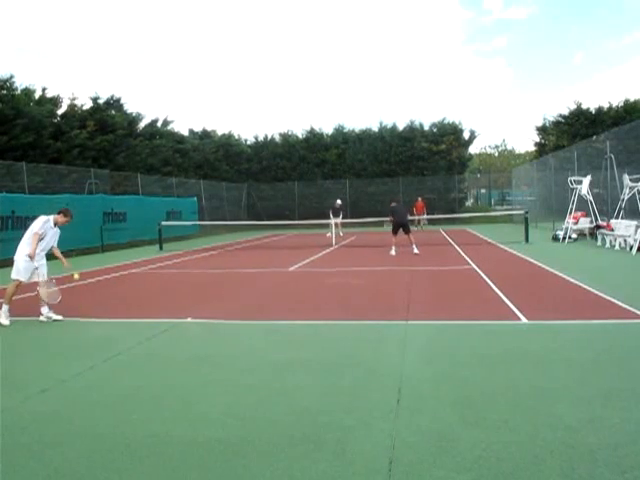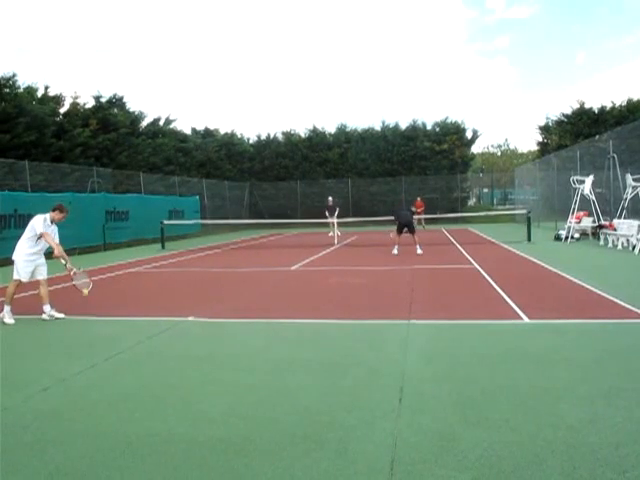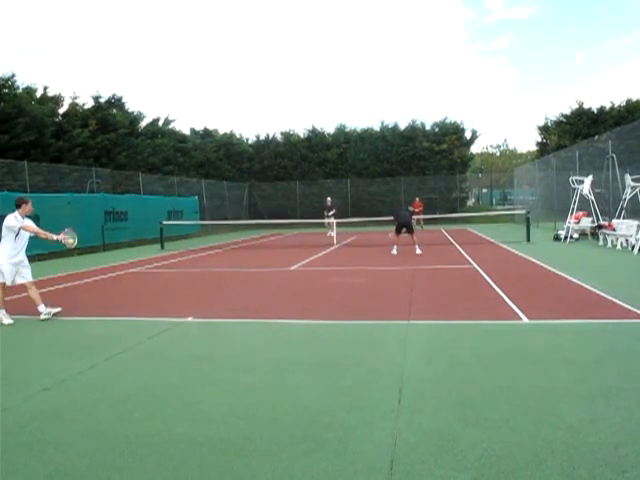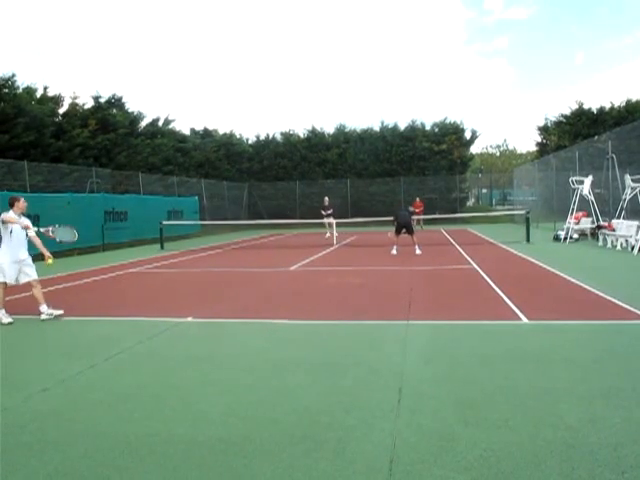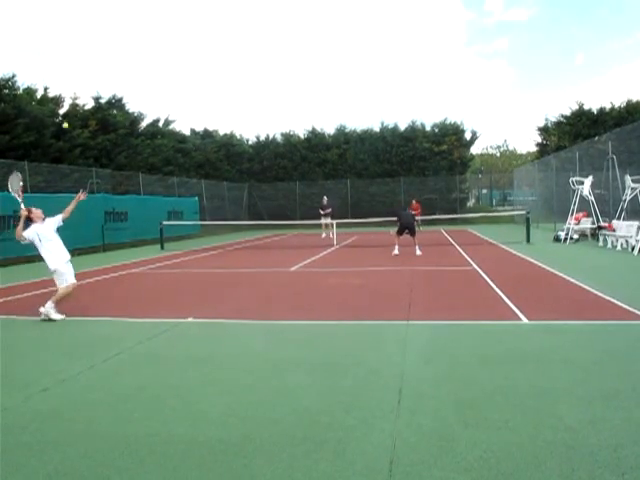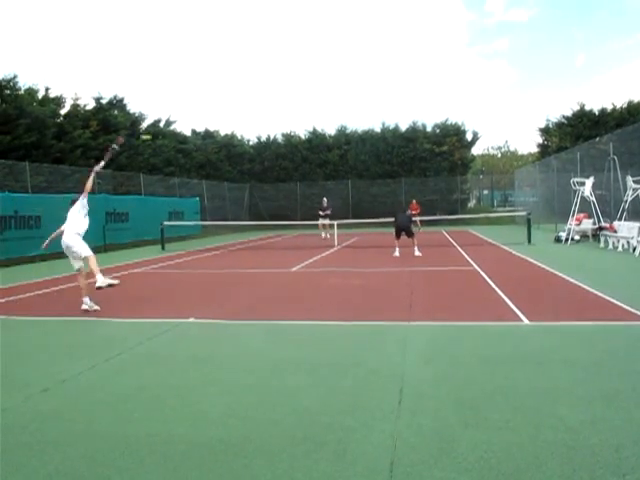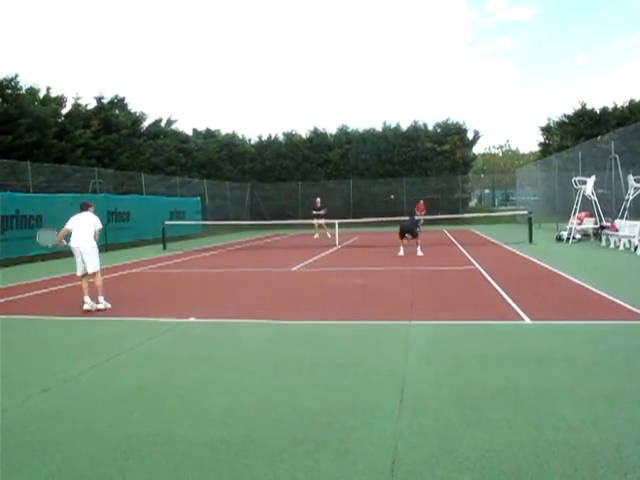
dt=0.5s
person 1, frame 1
left shoulder: (57, 231)
right shoulder: (43, 220)
left elbow: (54, 248)
right elbow: (36, 234)
left wrist: (64, 261)
right wrist: (32, 250)
left hip: (39, 258)
right hip: (25, 255)
right knee: (17, 282)
left ankle: (45, 313)
person 1, frame 2
left shoulder: (54, 228)
right shoulder: (40, 219)
left elbow: (58, 245)
right elbow: (45, 235)
left wrist: (67, 261)
right wrist: (55, 249)
left hip: (38, 257)
right hip: (24, 255)
left knee: (43, 282)
right knee: (16, 282)
left ankle: (47, 311)
person 1, frame 3
left shoulder: (28, 221)
left elbow: (39, 233)
right elbow: (26, 228)
left wrist: (56, 237)
right wrist: (50, 235)
left hip: (21, 260)
left knee: (30, 284)
left ankle: (43, 311)
person 1, frame 4
left shoulder: (26, 220)
left elbow: (34, 237)
left wrist: (45, 251)
right wrist: (20, 224)
left hip: (24, 258)
left knee: (35, 282)
left ankle: (45, 311)
person 1, frame 5
left shoulder: (49, 222)
right shoulder: (32, 230)
left elbow: (65, 214)
right elbow: (19, 237)
left wrist: (76, 200)
right wrist: (22, 218)
left hip: (64, 259)
right hip: (56, 261)
left knee: (68, 287)
right knee: (69, 287)
left ankle: (48, 308)
right ankle: (49, 306)
person 1, frame 6
left shoulder: (73, 215)
right shoulder: (79, 207)
left elbow: (60, 230)
right elbow: (87, 189)
left wrist: (49, 239)
right wrist: (94, 172)
left hip: (68, 241)
right hip: (72, 237)
left knee: (81, 272)
right knee: (90, 256)
left ankle: (86, 302)
right ankle: (100, 280)
person 1, frame 7
left shoulder: (74, 218)
right shoulder: (94, 218)
left elbow: (65, 231)
right elbow: (97, 237)
left wrist: (58, 240)
left hip: (75, 245)
right hip: (88, 245)
left knee: (83, 275)
right knee: (96, 273)
left ankle: (87, 302)
right ankle: (101, 301)
